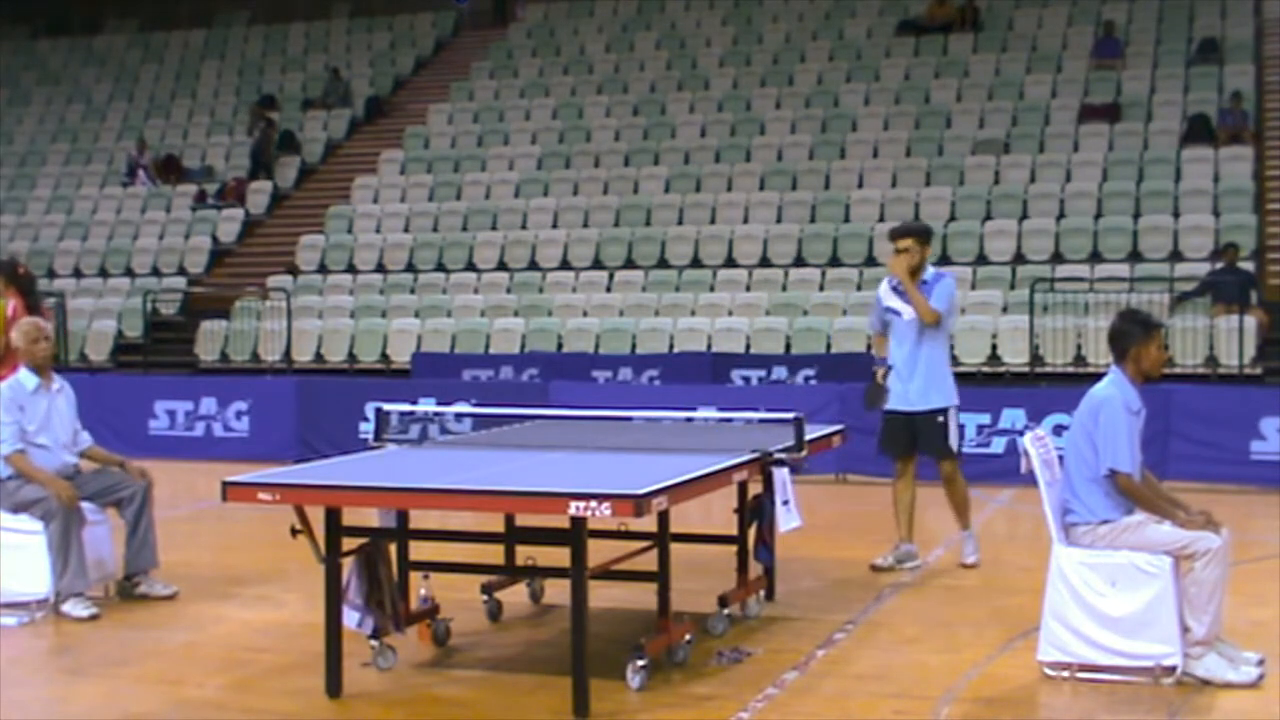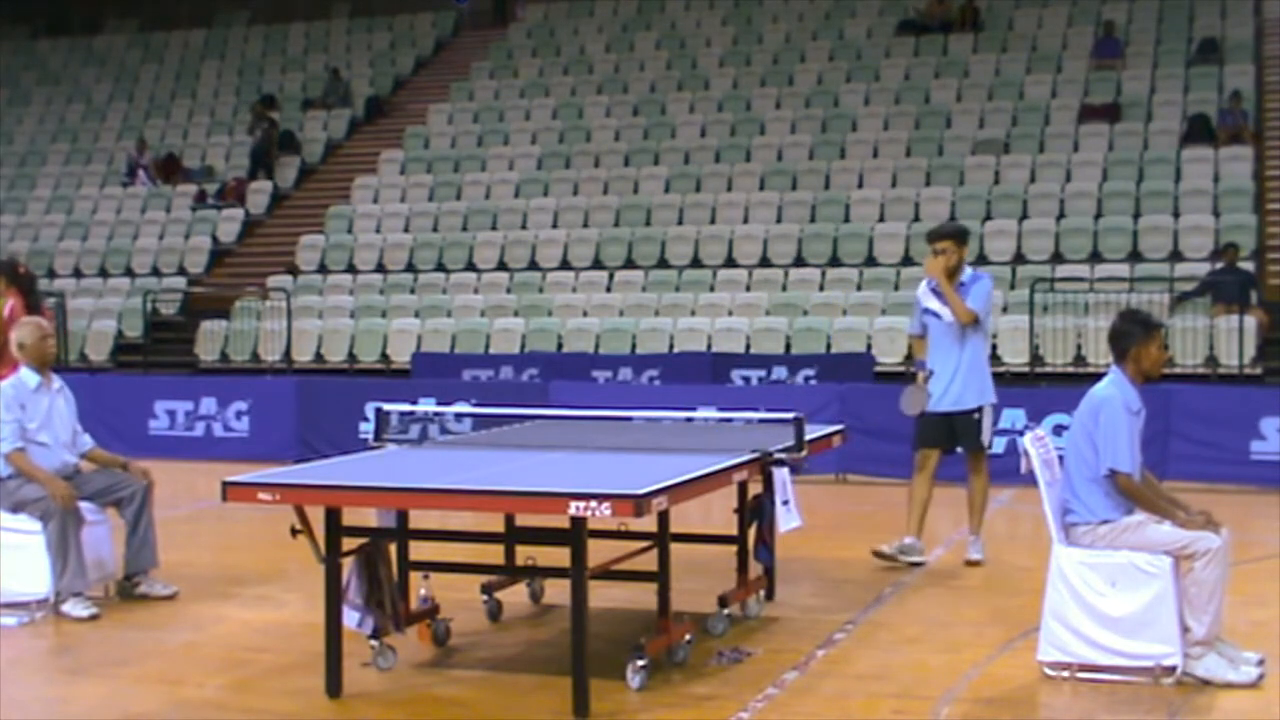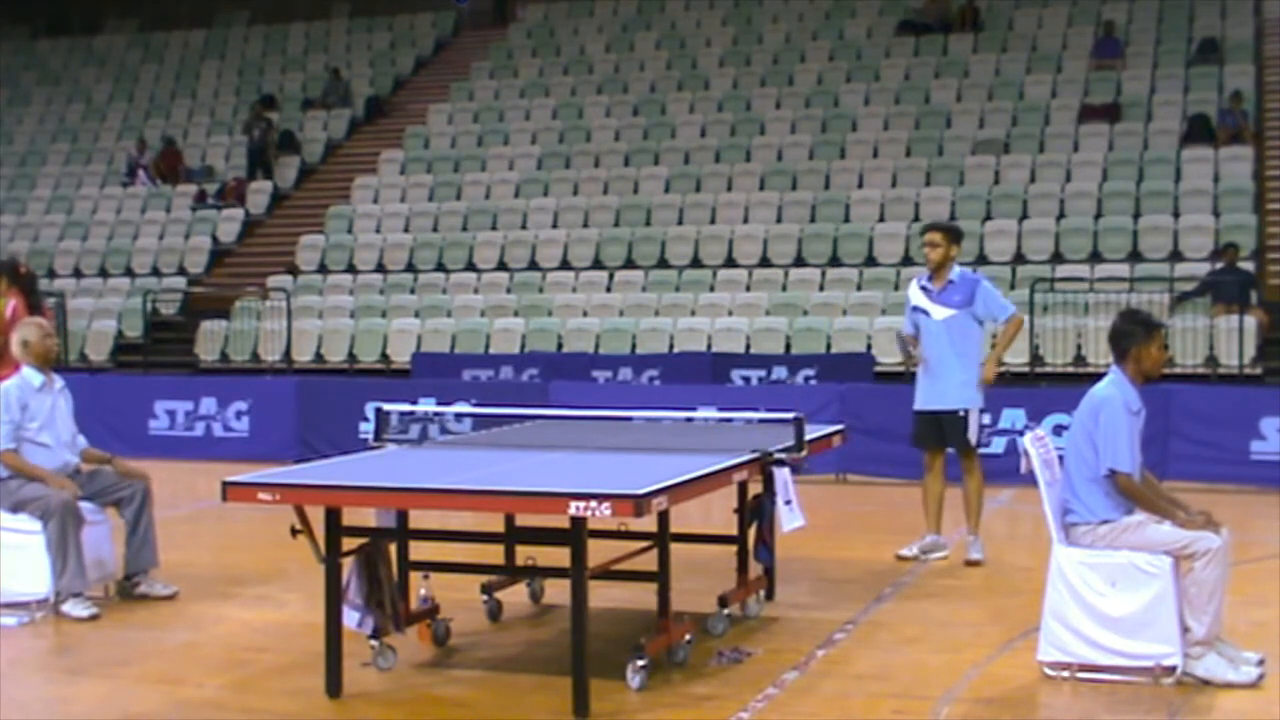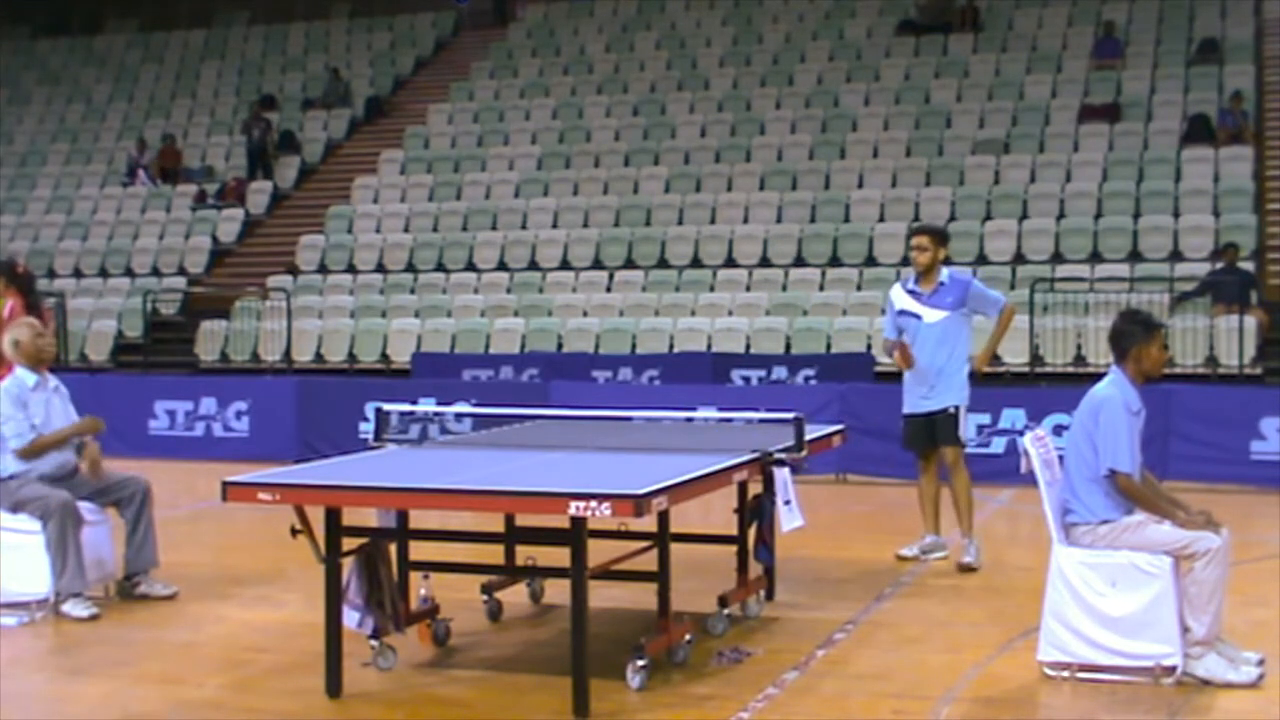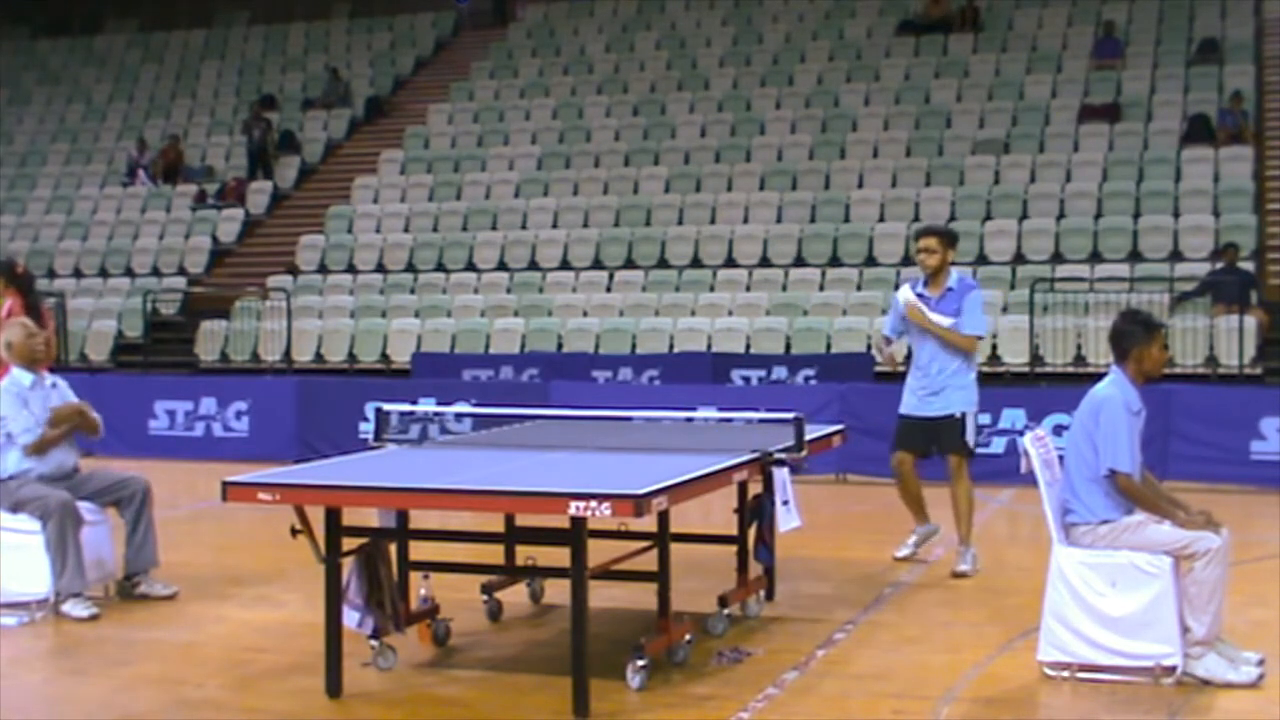
dt=0.5s
person 1, frame 1
left shoulder: (1124, 397)
right shoulder: (1111, 400)
left elbow: (1138, 472)
right elbow: (1124, 481)
left wrist: (1186, 510)
right wrist: (1180, 519)
left hip: (1117, 515)
right hip: (1099, 524)
left knee: (1215, 534)
right knee: (1206, 544)
left ankle: (1205, 638)
right ankle: (1196, 651)
person 1, frame 2
left shoulder: (1124, 397)
right shoulder: (1111, 400)
left elbow: (1138, 473)
right elbow: (1123, 481)
left wrist: (1186, 509)
right wrist: (1180, 518)
left hip: (1116, 514)
right hip: (1098, 524)
left knee: (1214, 534)
right knee: (1206, 543)
left ankle: (1205, 638)
right ankle: (1197, 652)
person 1, frame 3
left shoulder: (1124, 397)
right shoulder: (1111, 400)
left elbow: (1137, 472)
right elbow: (1124, 481)
left wrist: (1186, 510)
right wrist: (1179, 518)
left hip: (1115, 515)
right hip: (1098, 524)
left knee: (1214, 534)
right knee: (1206, 544)
left ankle: (1205, 637)
right ankle: (1197, 651)
person 1, frame 4
left shoulder: (1124, 397)
right shoulder: (1112, 400)
left elbow: (1138, 473)
right elbow: (1124, 482)
left wrist: (1185, 509)
right wrist: (1180, 519)
left hip: (1116, 515)
right hip: (1099, 524)
left knee: (1215, 535)
right knee: (1205, 543)
left ankle: (1205, 638)
right ankle: (1197, 652)
person 1, frame 5
left shoulder: (1124, 397)
right shoulder: (1112, 400)
left elbow: (1137, 472)
right elbow: (1124, 481)
left wrist: (1186, 510)
right wrist: (1180, 519)
left hip: (1116, 515)
right hip: (1099, 524)
left knee: (1216, 535)
right knee: (1206, 544)
left ankle: (1205, 638)
right ankle: (1197, 651)
person 2, frame 1
left shoulder: (943, 282)
right shoulder: (886, 288)
left elbow: (930, 318)
left wrist: (906, 281)
right wrist: (882, 363)
left hip: (936, 397)
right hip: (898, 397)
left knee: (948, 469)
right knee: (902, 470)
left ankle: (967, 534)
right ankle: (905, 547)
person 2, frame 2
left shoulder: (980, 283)
right shoulder: (925, 290)
left elbow: (966, 318)
left wrist: (942, 281)
right wrist: (921, 367)
left hip: (972, 395)
right hip: (935, 396)
left knee: (976, 463)
right knee: (923, 464)
left ankle: (974, 540)
right ankle: (911, 543)
person 2, frame 3
left shoulder: (974, 285)
right shoulder: (915, 289)
left elbow: (1014, 320)
left wrist: (992, 360)
right wrist: (909, 350)
left hip: (962, 394)
right hip: (927, 393)
left knee: (969, 461)
right knee: (931, 463)
left ankle: (974, 539)
right ankle: (933, 538)
person 2, frame 4
left shoulder: (964, 287)
right shoulder: (898, 293)
left elbow: (1006, 309)
right elbow: (889, 340)
left wrist: (987, 352)
right wrist: (894, 352)
left hip: (950, 392)
right hip: (915, 394)
left knee: (953, 460)
right knee: (925, 464)
left ankle: (969, 543)
right ankle: (932, 538)
person 2, frame 5
left shoulder: (968, 291)
right shoulder: (906, 294)
left elbow: (970, 343)
right elbow: (888, 334)
left wrist: (927, 324)
right wrist: (883, 347)
left hip: (955, 398)
right hip: (916, 398)
left knee: (957, 467)
right knee: (901, 463)
left ankle: (965, 550)
right ankle: (923, 525)
person 3, frame 1
left shoulder: (63, 389)
left elbow: (80, 442)
left wrist: (123, 463)
right wrist: (50, 481)
left hip: (69, 476)
left knee: (136, 486)
right knee: (62, 505)
left ankle: (136, 576)
right ankle: (69, 594)
person 3, frame 2
left shoulder: (61, 390)
left elbow: (81, 444)
left wrist: (125, 464)
right wrist: (48, 480)
left hip: (70, 476)
left knee: (136, 486)
right knee: (61, 505)
left ankle: (136, 576)
right ankle: (69, 594)
person 3, frame 3
left shoulder: (61, 389)
left wrist: (112, 460)
right wrist: (49, 477)
left hip: (69, 476)
left knee: (135, 487)
right knee: (61, 503)
left ankle: (136, 576)
right ankle: (69, 594)
person 3, frame 4
left shoulder: (57, 388)
left elbow: (81, 431)
left wrist: (90, 447)
right wrist: (73, 430)
left hip: (67, 477)
left knee: (136, 487)
right knee: (61, 504)
left ankle: (136, 576)
right ankle: (68, 594)
person 3, frame 5
left shoulder: (57, 385)
left elbow: (95, 428)
right elbow: (33, 445)
left wrist: (79, 413)
right wrist: (72, 421)
left hip: (68, 476)
left knee: (136, 486)
right knee: (60, 504)
left ankle: (135, 576)
right ankle: (68, 594)
